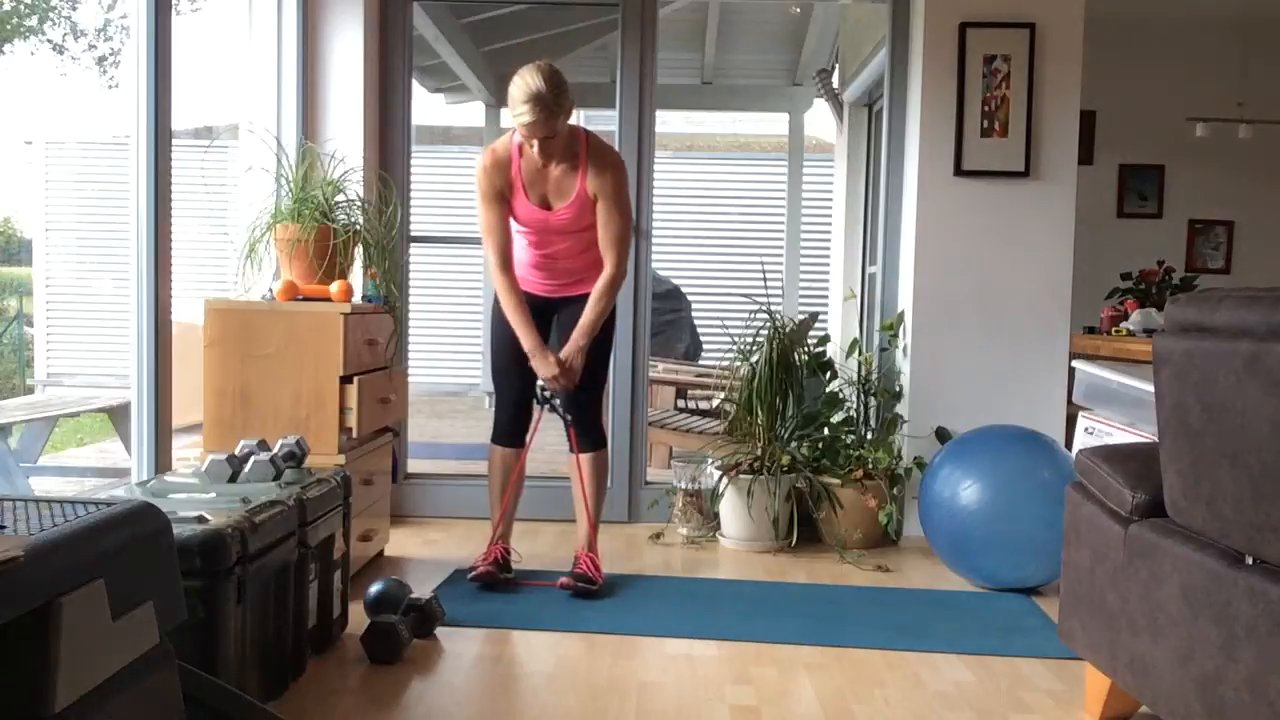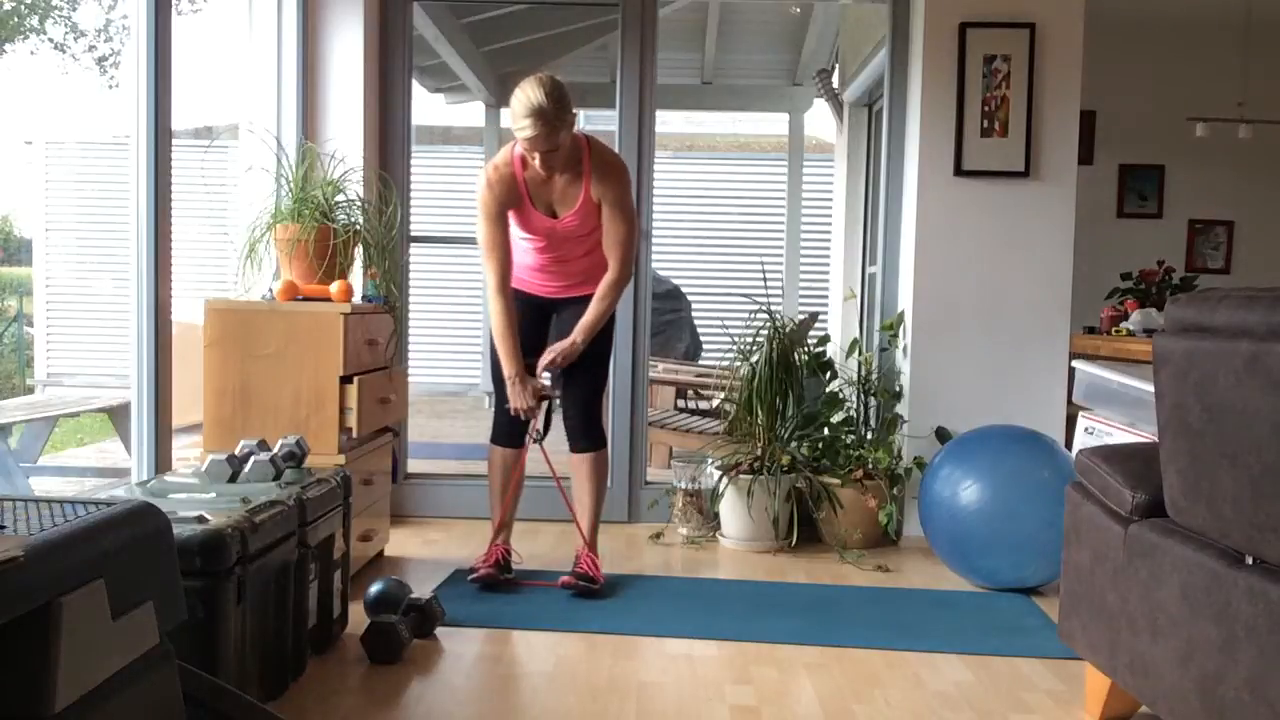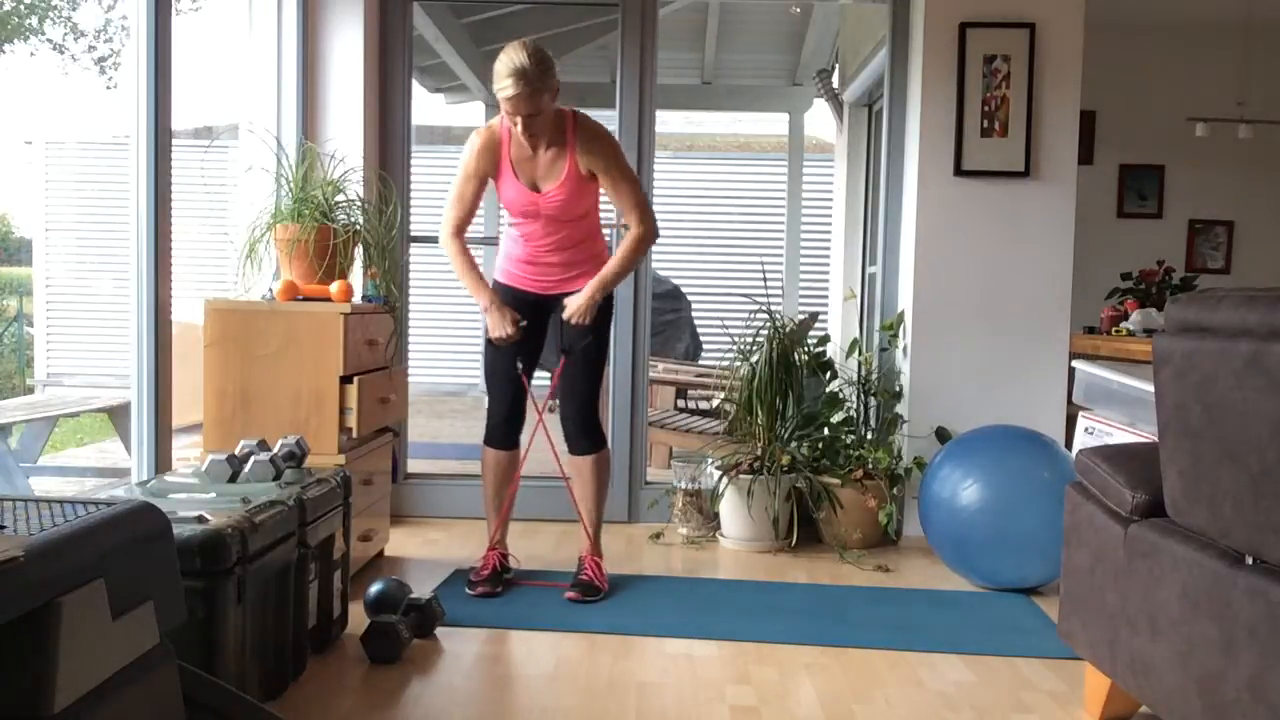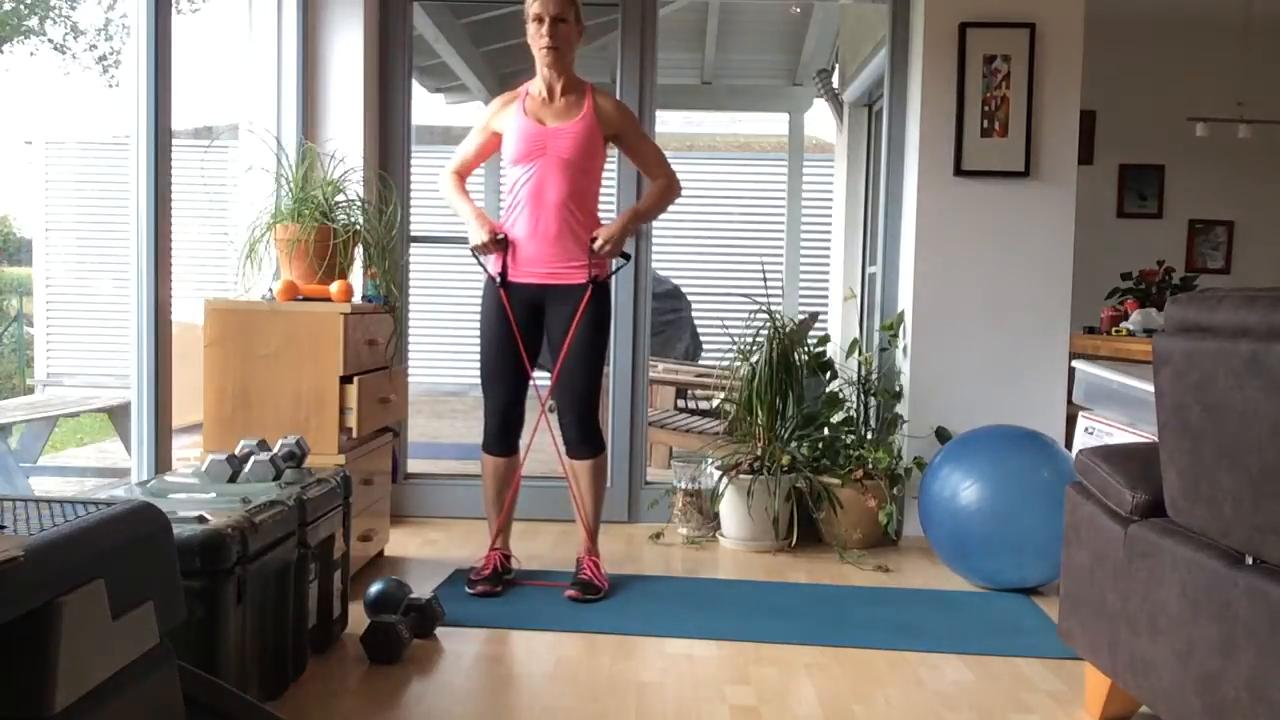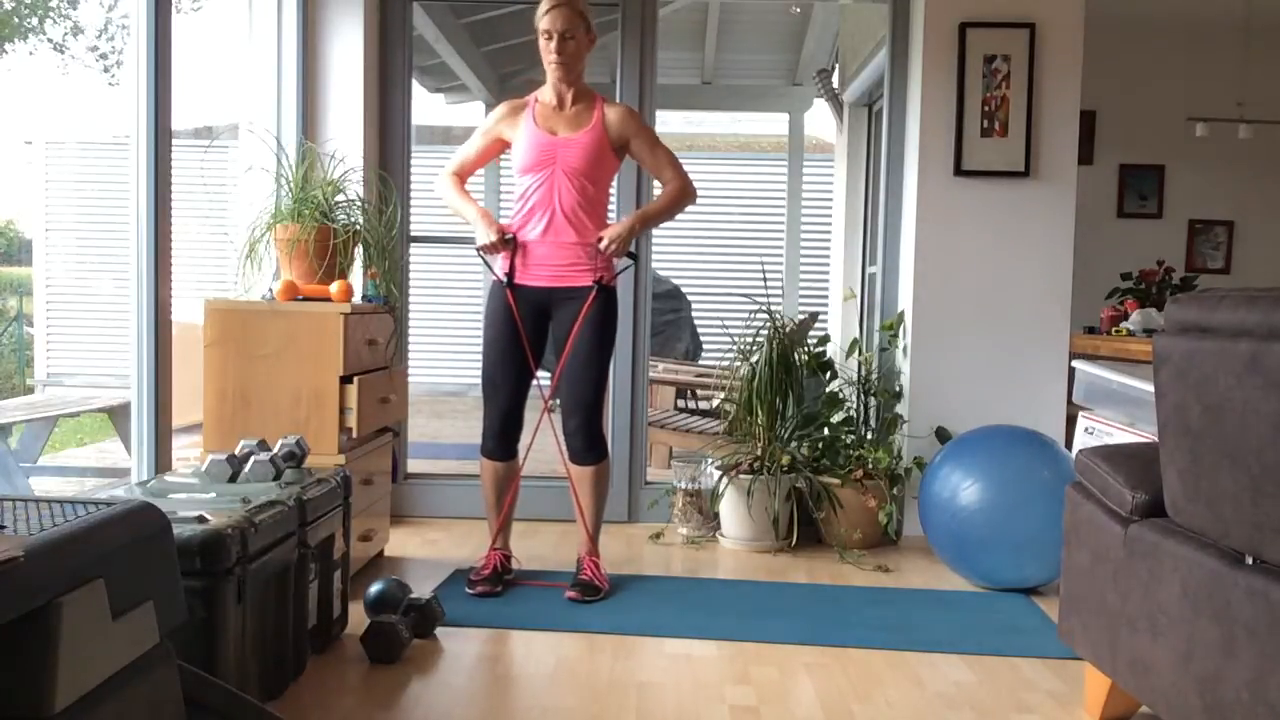
dt=0.7s
person 1, frame 1
left shoulder: (602, 164)
right shoulder: (495, 164)
left elbow: (615, 265)
right elbow: (500, 266)
left wrist: (578, 345)
right wrist: (537, 351)
left hip: (585, 295)
right hip: (520, 294)
left knee: (583, 416)
right knee: (510, 413)
left ankle: (587, 551)
right ankle: (498, 545)
person 1, frame 2
left shoulder: (606, 169)
right shoulder: (499, 175)
left elbow: (620, 267)
right elbow: (496, 284)
left wrist: (577, 341)
right wrist: (514, 374)
left hip: (586, 296)
right hip: (522, 293)
left knee: (582, 418)
right knee: (509, 414)
left ankle: (588, 552)
right ankle: (499, 547)
person 1, frame 3
left shoulder: (590, 141)
right shoulder: (487, 143)
left elbow: (643, 228)
right elbow: (451, 235)
left wrist: (596, 288)
right wrist: (488, 303)
left hip: (579, 293)
right hip: (514, 289)
left knee: (580, 419)
right knee: (502, 416)
left ankle: (591, 556)
right ankle: (497, 551)
person 1, frame 4
left shoulder: (604, 110)
right shoulder: (504, 108)
left elbow: (667, 182)
right elbow: (452, 174)
left wrist: (625, 223)
right wrist: (474, 218)
left hip: (579, 282)
right hip: (511, 279)
left knee: (579, 418)
right knee: (500, 415)
left ankle: (590, 554)
right ankle: (498, 550)
person 1, frame 5
left shoulder: (616, 119)
right shoulder: (512, 115)
left elbow: (681, 187)
right elbow: (450, 178)
left wrist: (633, 223)
right wrist: (480, 218)
left hip: (586, 287)
right hip: (517, 283)
left knee: (581, 422)
right knee: (499, 418)
left ankle: (589, 555)
right ankle: (498, 551)
